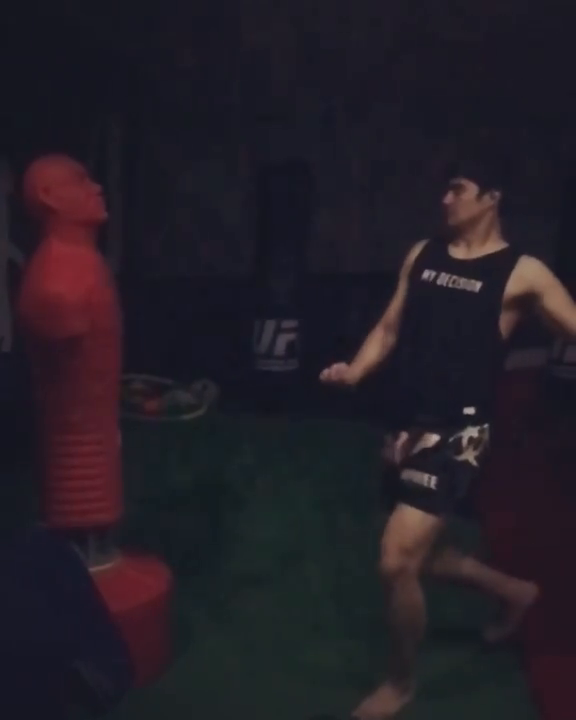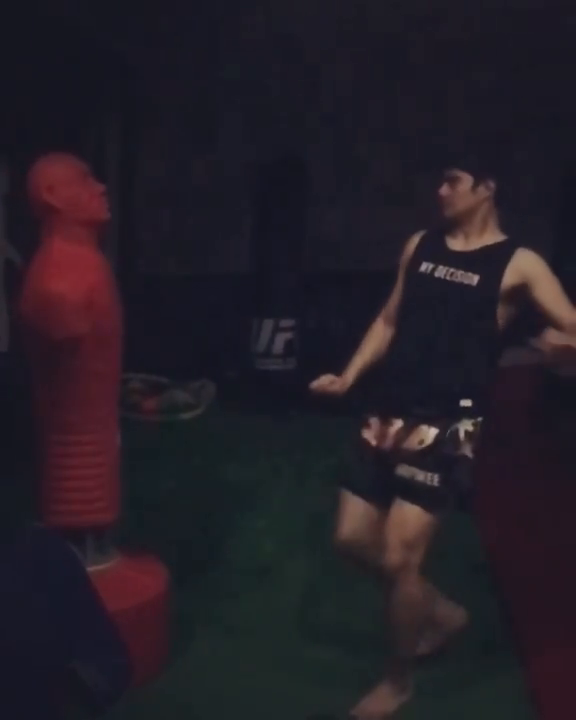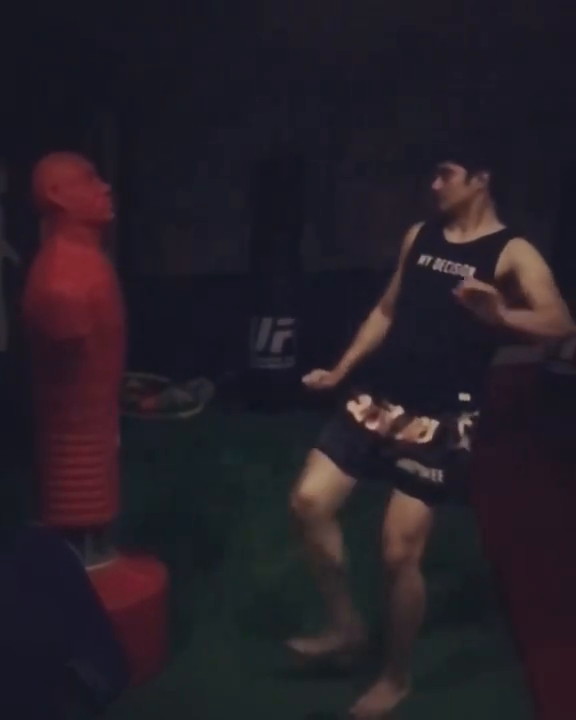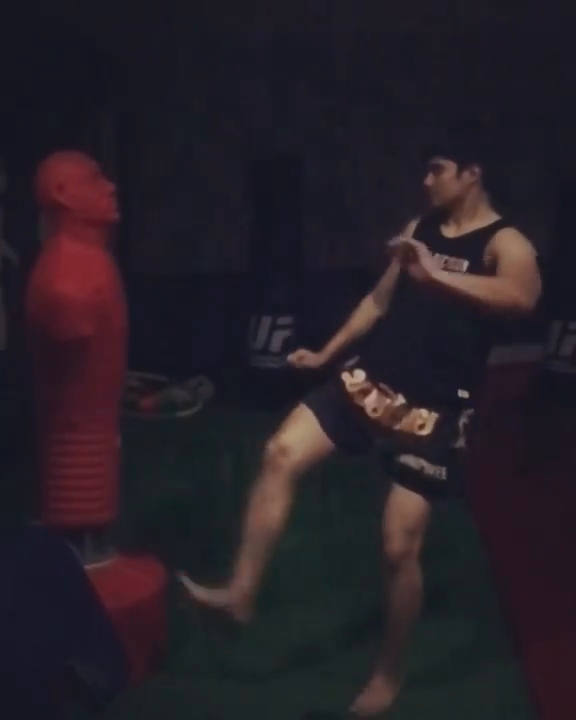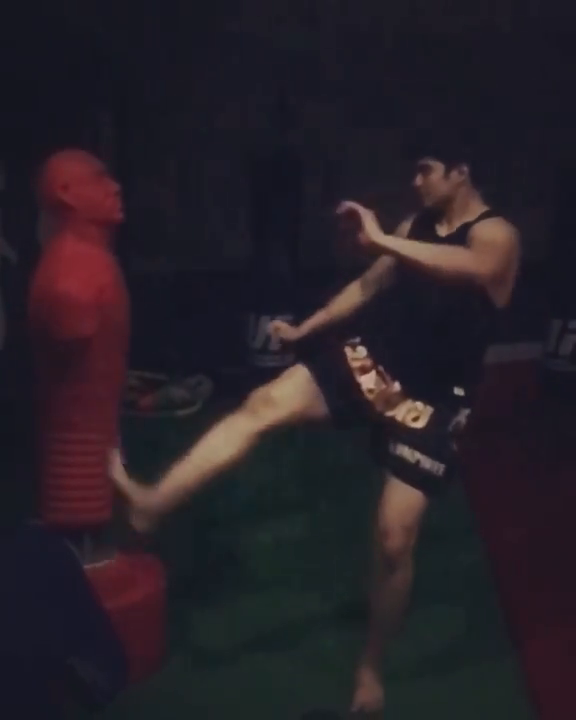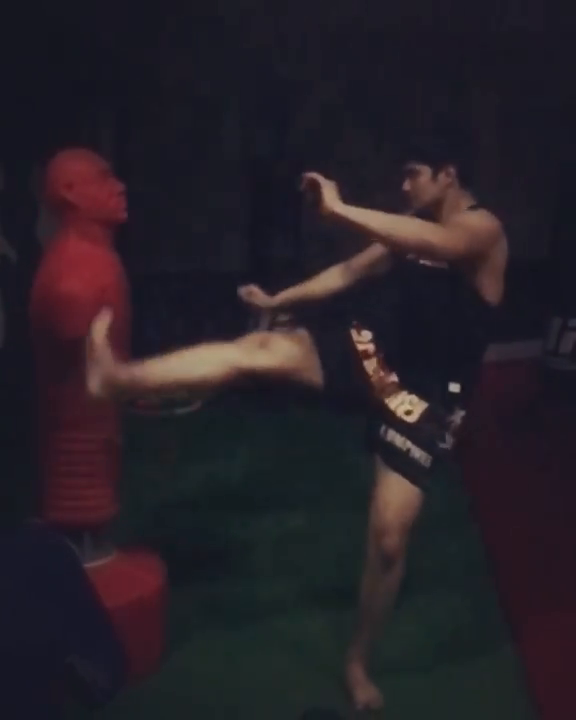
dt=0.3s
person 1, frame 1
left shoulder: (521, 272)
right shoulder: (422, 254)
right elbow: (389, 328)
right wrist: (355, 370)
left hip: (457, 434)
right hip: (407, 427)
left knee: (397, 562)
right knee: (419, 555)
right ankle: (515, 591)
person 1, frame 2
left shoulder: (517, 263)
right shoulder: (419, 245)
right wrist: (347, 377)
left hip: (447, 426)
right hip: (389, 415)
left knee: (398, 558)
right knee: (352, 538)
right ankle: (440, 613)
person 1, frame 3
left shoulder: (514, 253)
right shoulder: (419, 236)
left wrist: (501, 317)
right wrist: (340, 369)
left hip: (442, 415)
right hip: (379, 395)
left knee: (400, 553)
right knee: (310, 501)
right ankle: (346, 625)
person 1, frame 4
left shoulder: (506, 243)
right shoulder: (419, 229)
left elbow: (523, 297)
left wrist: (437, 275)
right wrist: (325, 353)
left hip: (435, 408)
right hip: (372, 379)
left knee: (398, 548)
right knee: (279, 453)
right ankle: (241, 591)
person 1, frame 5
left shoulder: (496, 234)
right shoulder: (418, 227)
left elbow: (475, 270)
right elbow: (368, 286)
left wrist: (379, 239)
right wrist: (304, 328)
left hip: (430, 402)
right hip: (370, 362)
left knee: (394, 542)
right knee: (263, 403)
left ankle: (370, 667)
right ankle: (155, 501)
person 1, frame 6
left shoulder: (483, 230)
right shoulder: (411, 229)
left elbow: (441, 246)
right elbow: (349, 272)
left wrist: (339, 209)
right wrist: (277, 300)
left hip: (427, 398)
right hip: (370, 355)
left knee: (388, 539)
right knee: (260, 348)
left ankle: (358, 663)
right ankle: (120, 375)
person 2, frame 1
left shoulder: (83, 259)
right shoulder: (56, 276)
right elbow: (63, 362)
left hip: (94, 421)
right hip: (77, 430)
left knee: (94, 525)
right knee: (84, 534)
person 2, frame 2
left shoulder: (84, 258)
right shoulder: (58, 275)
right elbow: (64, 361)
left hip: (94, 420)
right hip: (76, 427)
left knee: (92, 521)
right knee: (82, 530)
person 2, frame 3
left shoulder: (87, 247)
right shoulder: (62, 278)
right elbow: (71, 354)
left hip: (93, 425)
right hip: (80, 428)
left knee: (93, 524)
right knee: (82, 530)
person 2, frame 4
left shoulder: (89, 257)
right shoulder: (66, 274)
right elbow: (70, 365)
left hip: (93, 423)
right hip: (77, 430)
left knee: (88, 528)
right knee: (79, 532)
person 2, frame 5
left shoulder: (91, 255)
right shoulder: (69, 273)
right elbow: (72, 361)
left hip: (93, 421)
right hip: (77, 429)
left knee: (88, 526)
right knee: (79, 530)
person 2, frame 6
left shoulder: (95, 254)
right shoulder: (72, 272)
right elbow: (77, 361)
left hip: (94, 420)
right hip: (79, 427)
left knee: (89, 526)
right knee: (80, 531)
